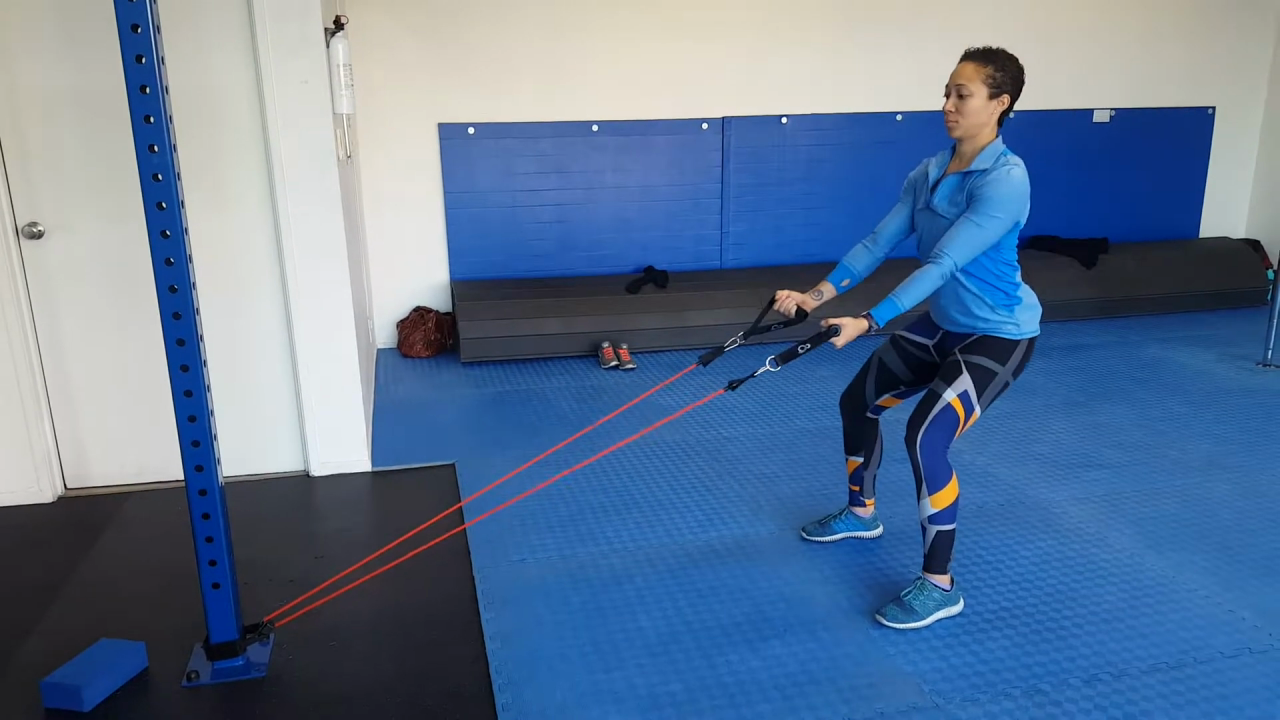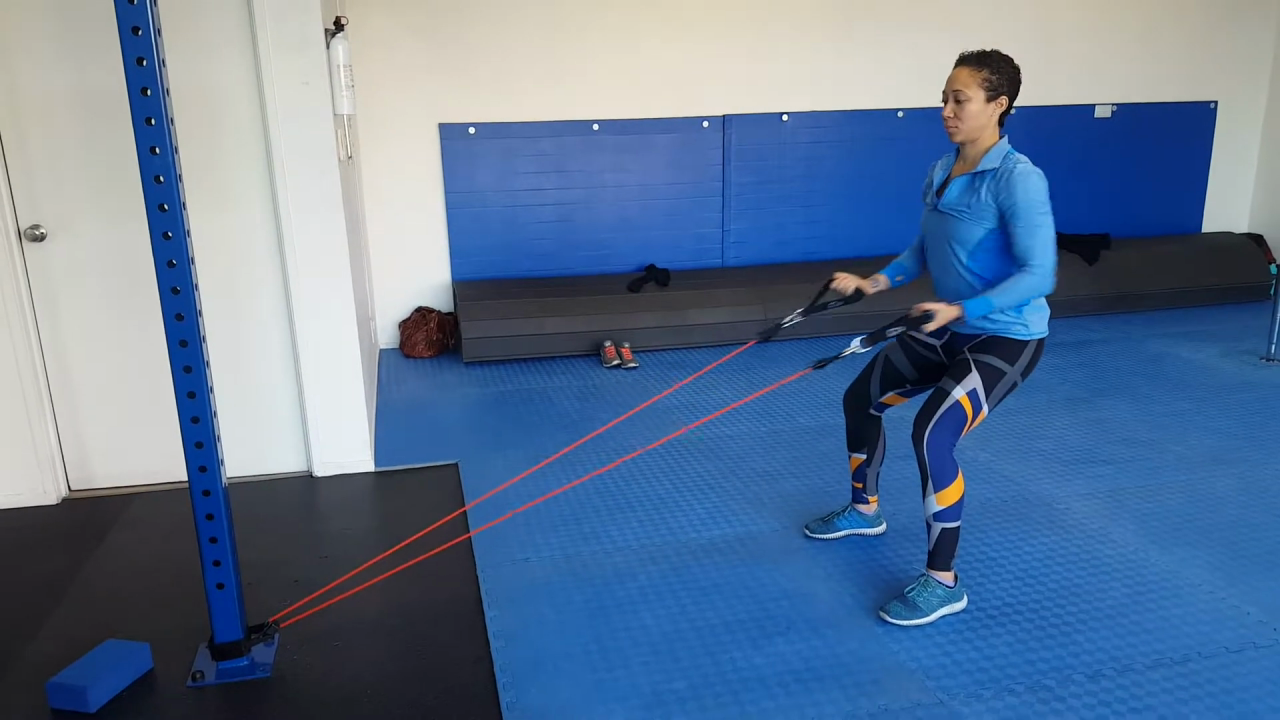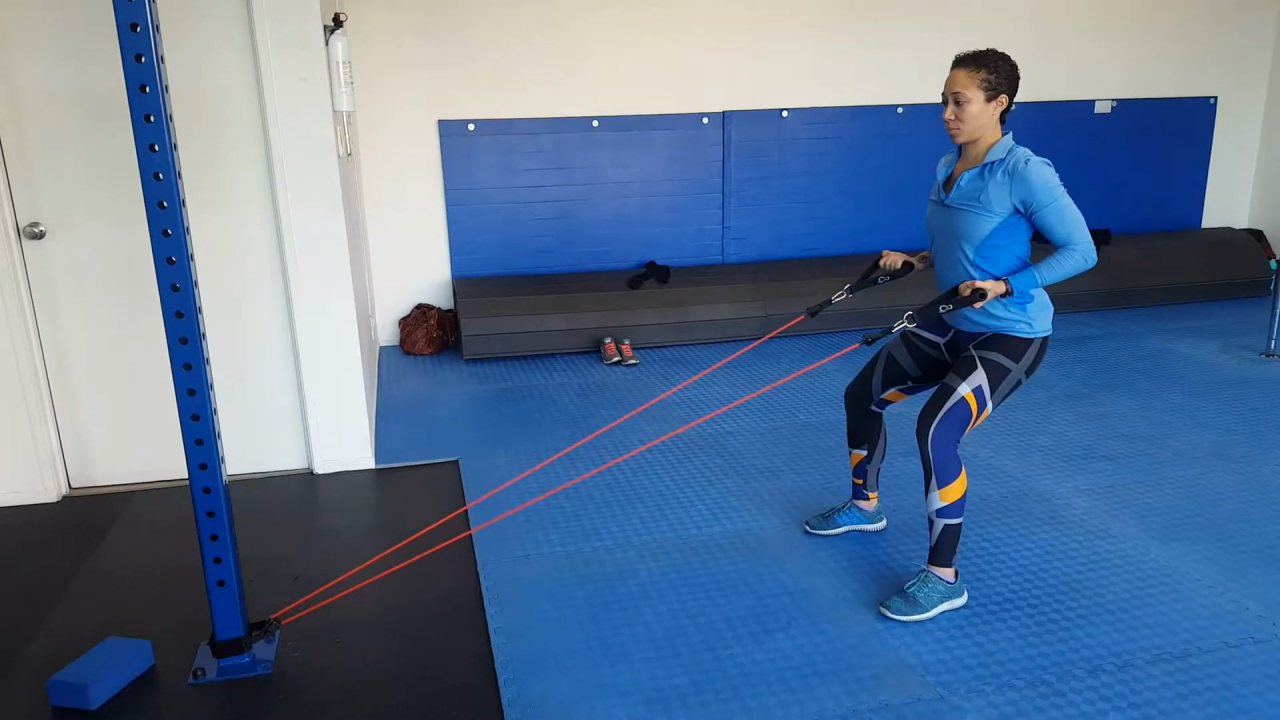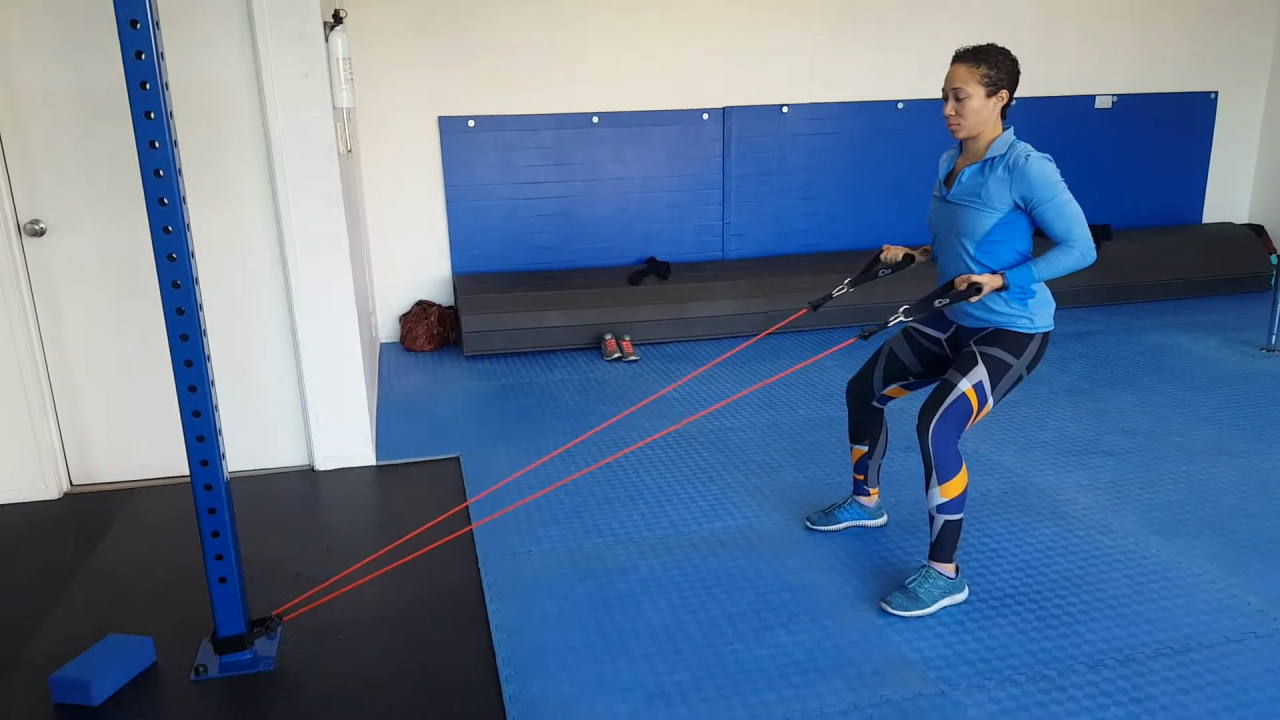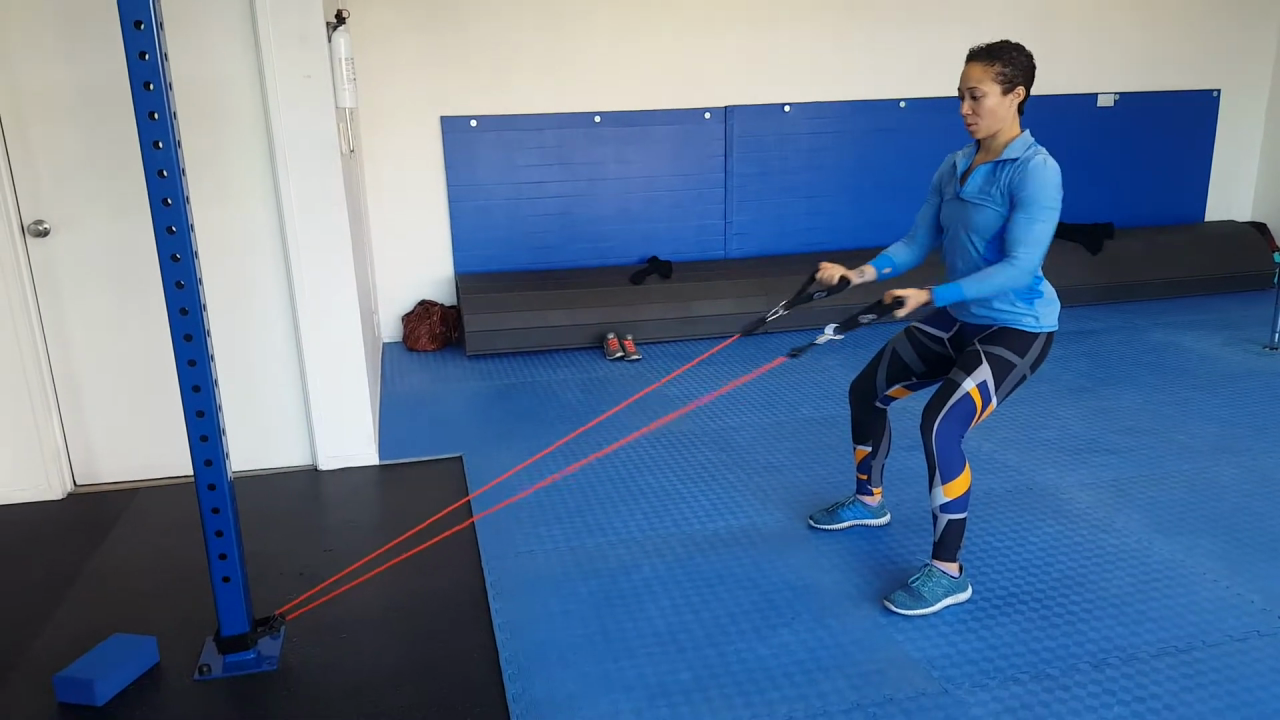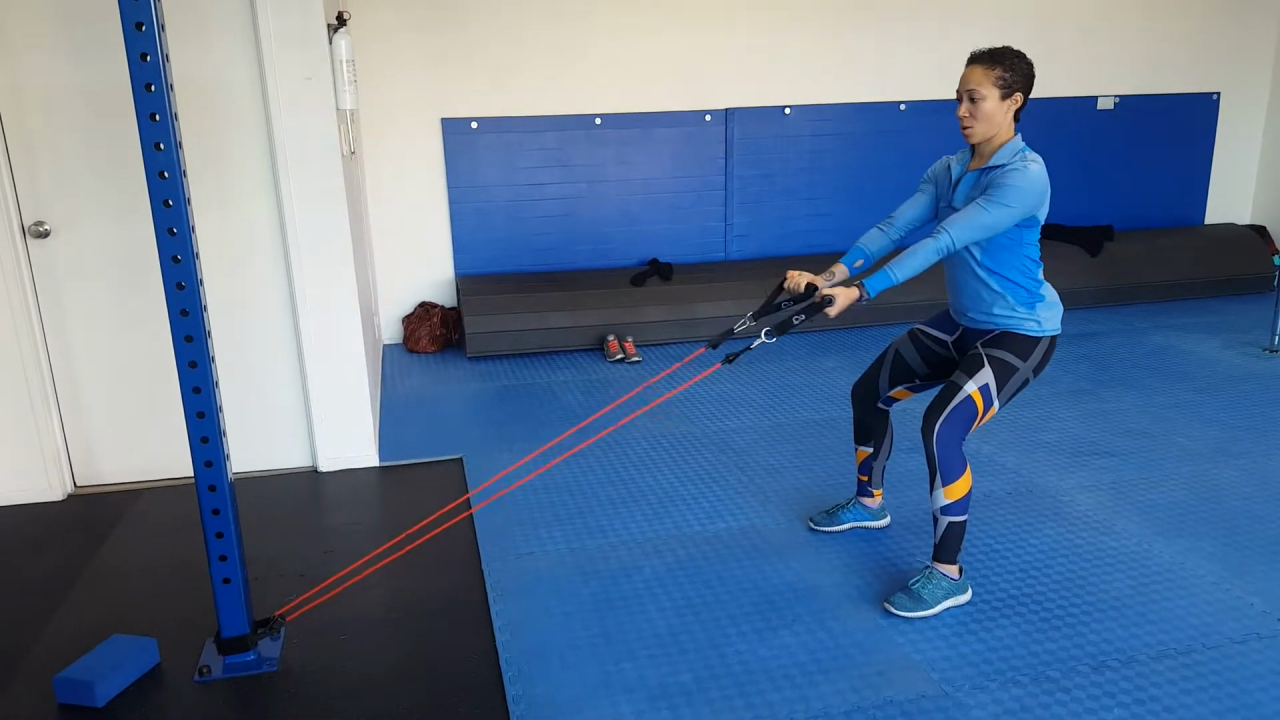
dt=0.4s
person 1, frame 1
left shoulder: (1005, 181)
right shoulder: (928, 173)
left elbow: (941, 265)
right elbow: (878, 243)
left wrist: (867, 322)
right wrist: (816, 295)
left hip: (998, 335)
right hip: (942, 324)
left knee: (925, 437)
right knee: (858, 401)
left ankle: (940, 584)
right ankle: (861, 512)
person 1, frame 2
left shoulder: (1019, 179)
right shoulder: (939, 175)
left elbow: (1038, 276)
left wrist: (960, 310)
right wrist: (870, 282)
left hip: (1007, 336)
right hip: (951, 330)
left knee: (931, 433)
right knee: (861, 398)
left ankle: (943, 581)
right ankle: (864, 509)
person 1, frame 3
left shoulder: (1026, 173)
right shoulder: (947, 168)
left elbow: (1080, 251)
left wrist: (1004, 286)
right wrist: (915, 262)
left hip: (1011, 334)
right hip: (953, 324)
left knee: (935, 429)
right knee: (861, 394)
left ankle: (944, 577)
right ankle: (865, 505)
person 1, frame 4
left shoulder: (1027, 168)
right shoulder: (949, 164)
left elbow: (1080, 248)
left wrist: (1000, 280)
right wrist: (917, 254)
left hip: (1012, 329)
right hip: (954, 319)
left knee: (936, 425)
right knee: (863, 390)
left ankle: (945, 573)
right ankle: (866, 501)
person 1, frame 5
left shoulder: (1036, 171)
right shoulder: (954, 167)
left elbow: (1020, 269)
right elbow: (917, 243)
left wrist: (927, 295)
right wrist: (857, 273)
left hip: (1017, 327)
right hip: (958, 319)
left knee: (940, 425)
right knee: (866, 390)
left ankle: (948, 572)
right ankle: (868, 500)
person 1, frame 6
left shoulder: (1024, 177)
right shoulder: (948, 170)
left elbow: (942, 242)
right elbow: (895, 229)
left wrist: (860, 291)
right wrist: (830, 276)
left hip: (1019, 331)
right hip: (962, 322)
left knee: (941, 427)
right knee: (869, 391)
left ankle: (948, 574)
right ankle: (869, 502)
